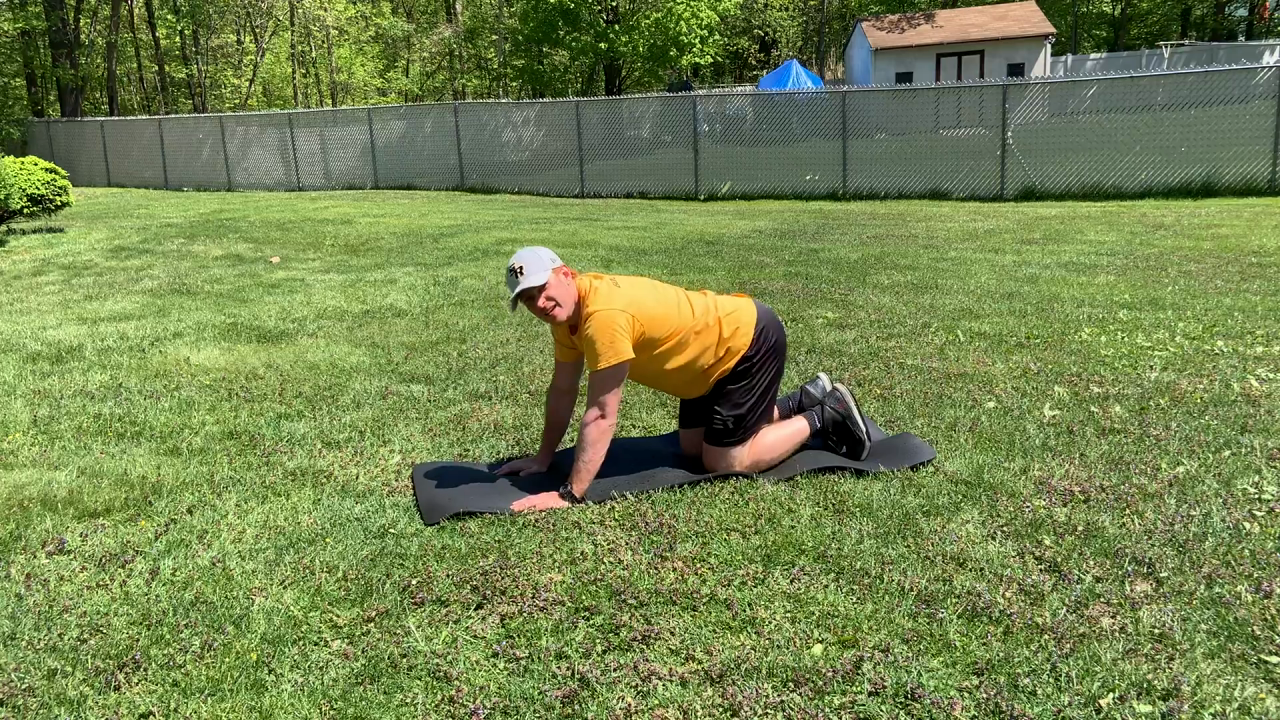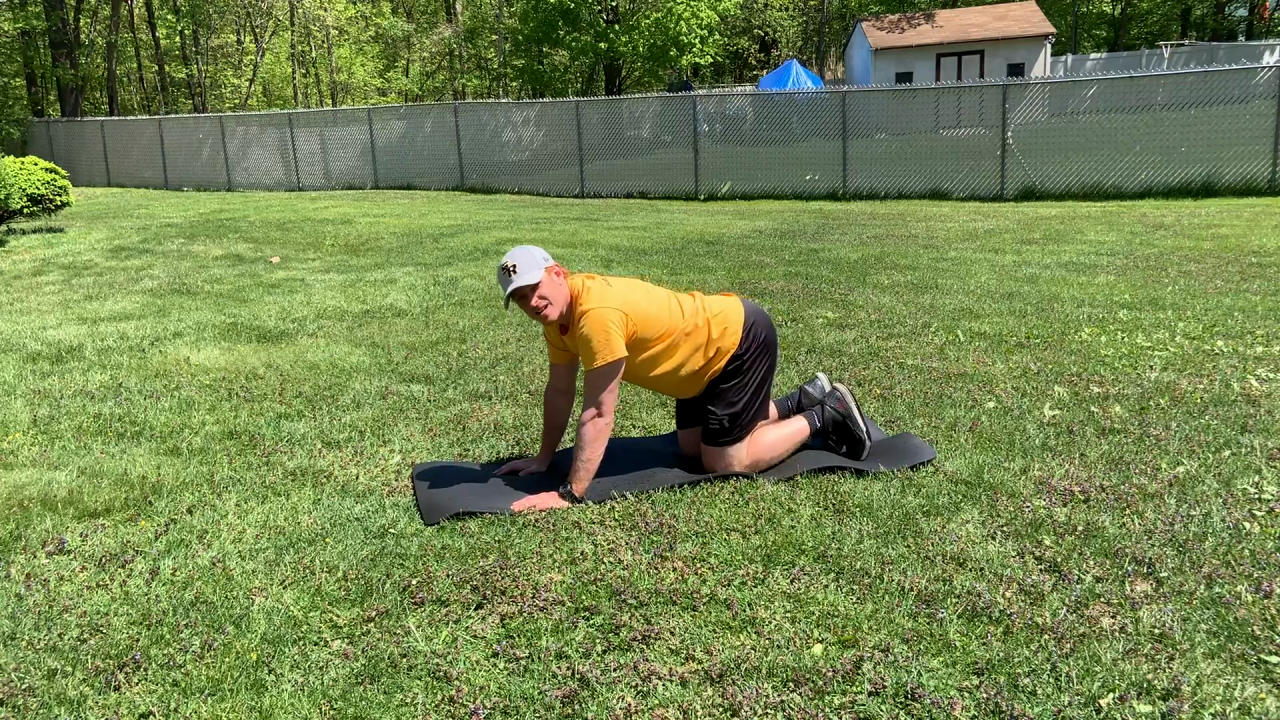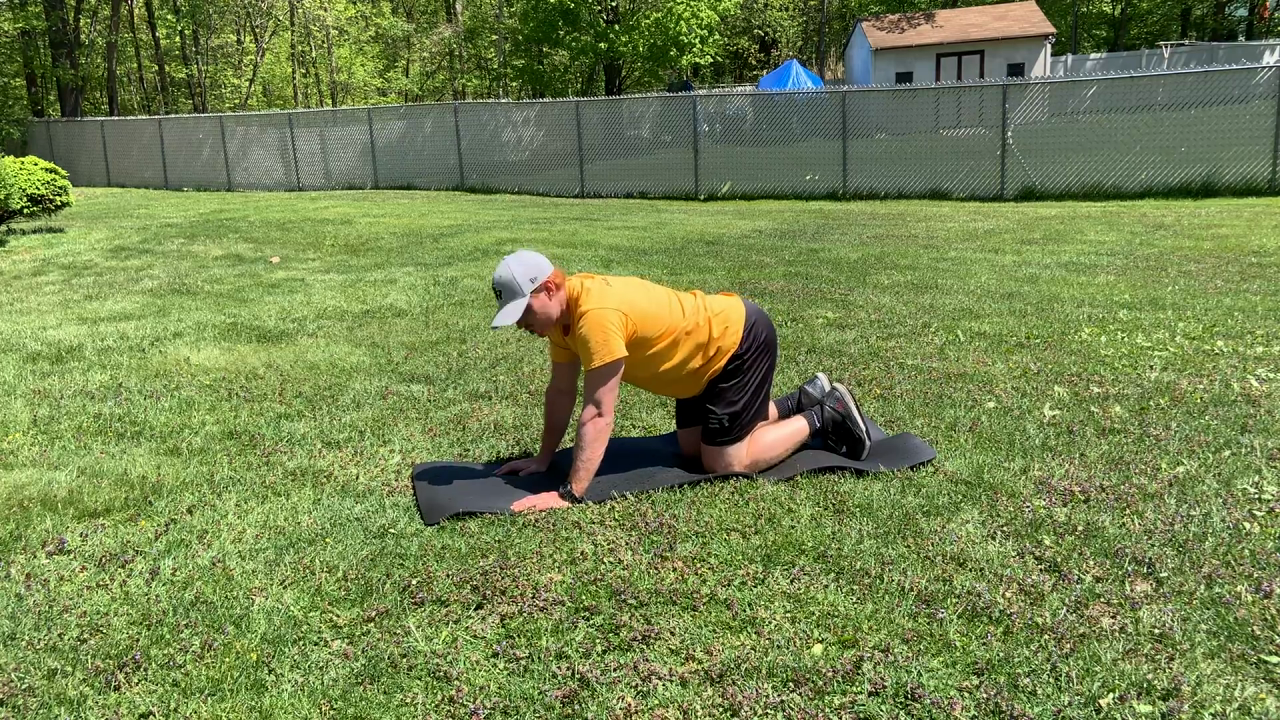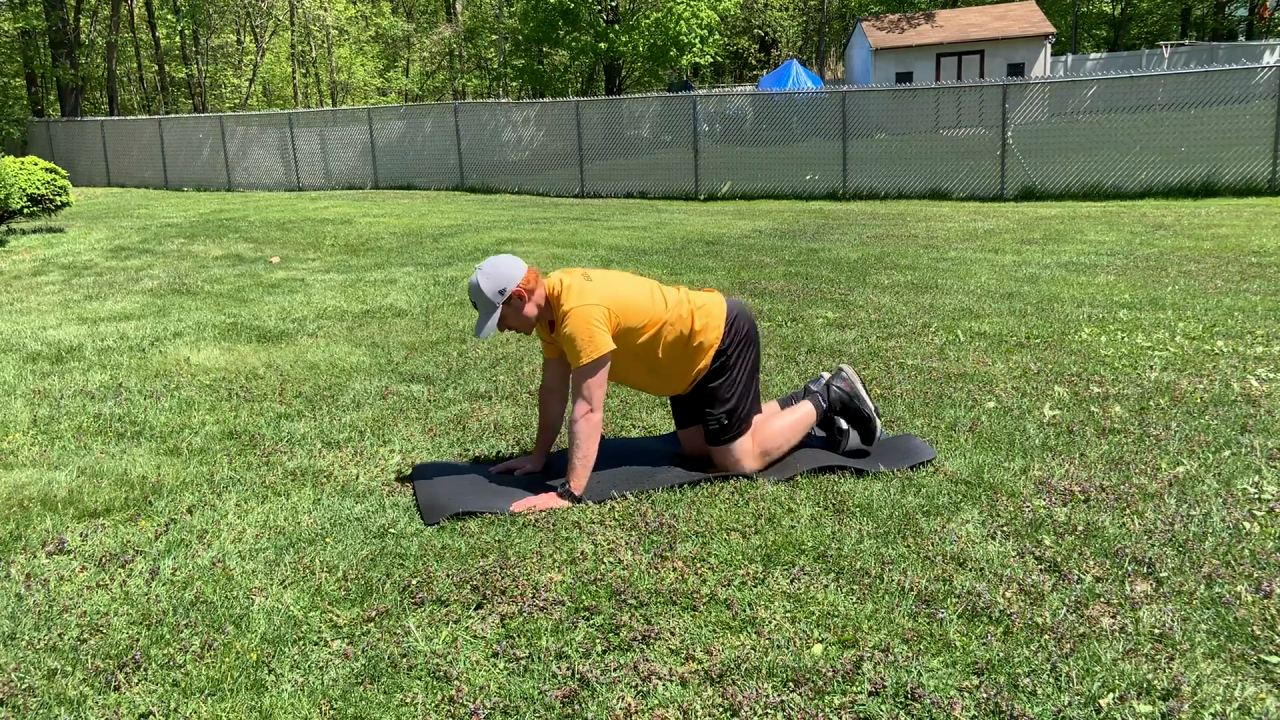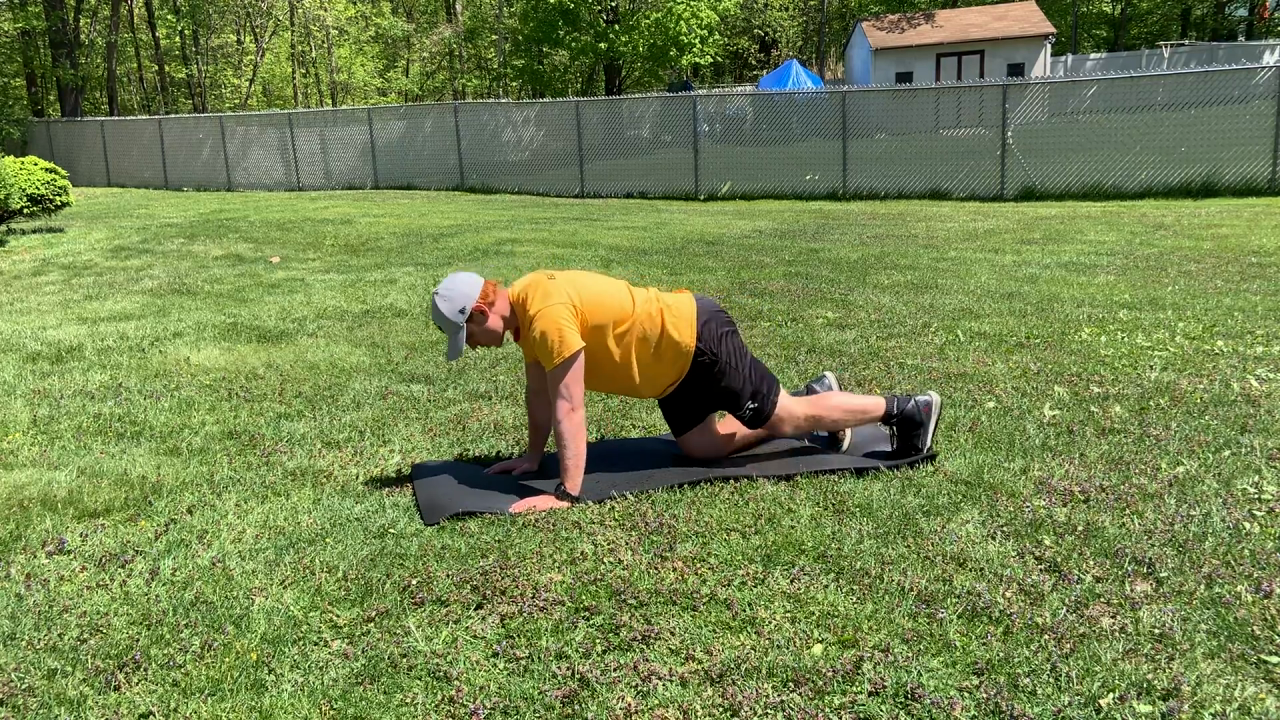
dt=0.5s
person 1, frame 1
left shoulder: (603, 316)
right shoulder: (566, 310)
left elbow: (601, 416)
right elbow: (562, 391)
left wrist: (569, 495)
right wrist: (542, 458)
left hip: (752, 340)
right hip: (720, 341)
left knee: (725, 462)
right knee: (693, 447)
left ankle: (824, 415)
right ankle: (804, 399)
person 1, frame 2
left shoulder: (596, 315)
right shoulder: (557, 310)
left elbow: (598, 415)
right elbow: (559, 392)
left wrist: (569, 494)
right wrist: (543, 458)
left hip: (742, 339)
right hip: (714, 341)
left knee: (724, 462)
right knee: (693, 448)
left ankle: (823, 416)
right ankle: (803, 399)
person 1, frame 3
left shoulder: (596, 316)
right shoulder: (562, 310)
left elbow: (598, 414)
right elbow: (560, 392)
left wrist: (569, 494)
right wrist: (543, 459)
left hip: (742, 340)
right hip: (712, 340)
left knee: (724, 461)
right knee: (693, 446)
left ankle: (824, 415)
right ankle: (804, 399)
person 1, frame 4
left shoulder: (578, 313)
right shoulder: (548, 303)
left elbow: (588, 410)
right elbow: (553, 390)
left wrist: (569, 493)
right wrist: (538, 457)
left hip: (722, 337)
right hip: (699, 342)
left knee: (736, 460)
right knee: (696, 446)
left ankle: (829, 399)
right ankle: (809, 397)
person 1, frame 5
left shoulder: (545, 315)
right shoulder: (523, 304)
left elbow: (569, 409)
right elbow: (538, 392)
left wrist: (566, 493)
right wrist: (532, 457)
left hip: (698, 339)
right hip: (675, 354)
left knee: (786, 418)
right knee: (702, 446)
left ankle: (909, 410)
right ankle: (812, 395)
